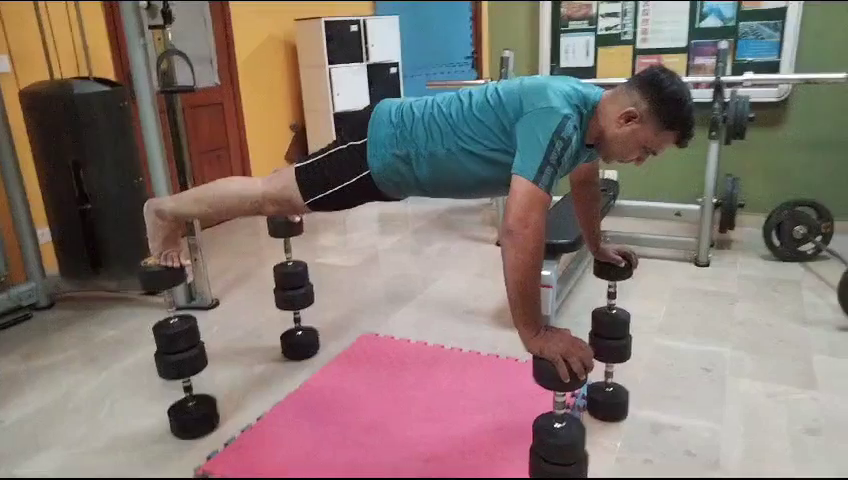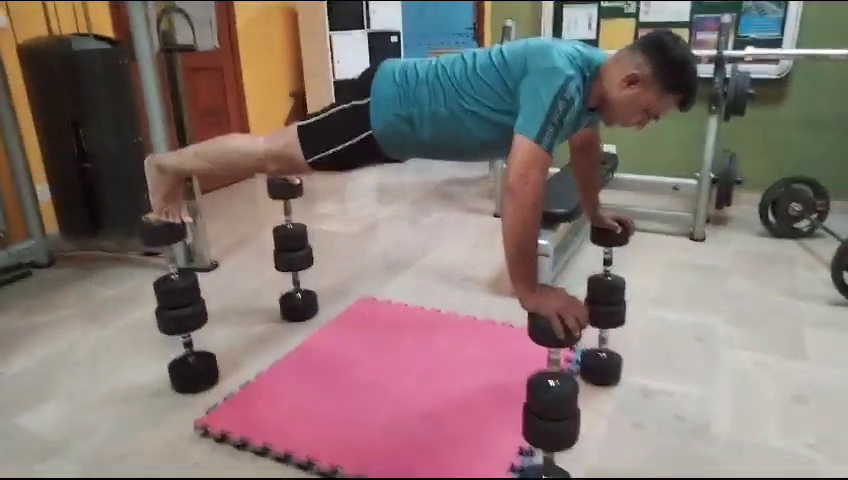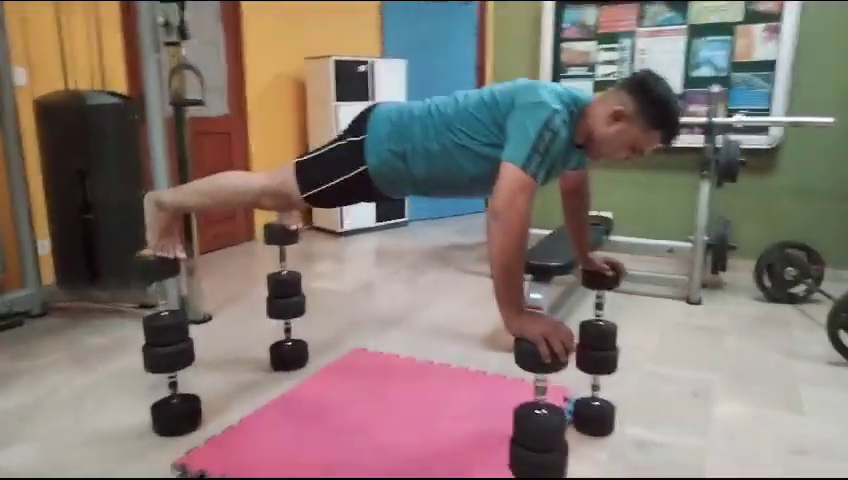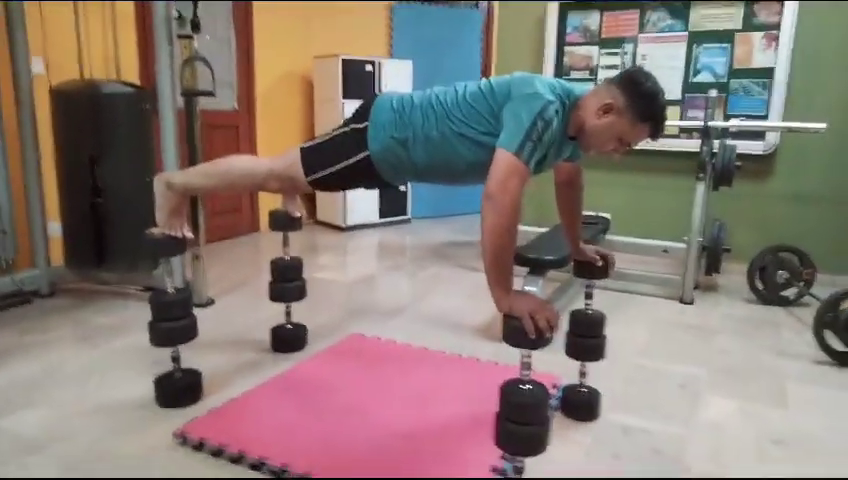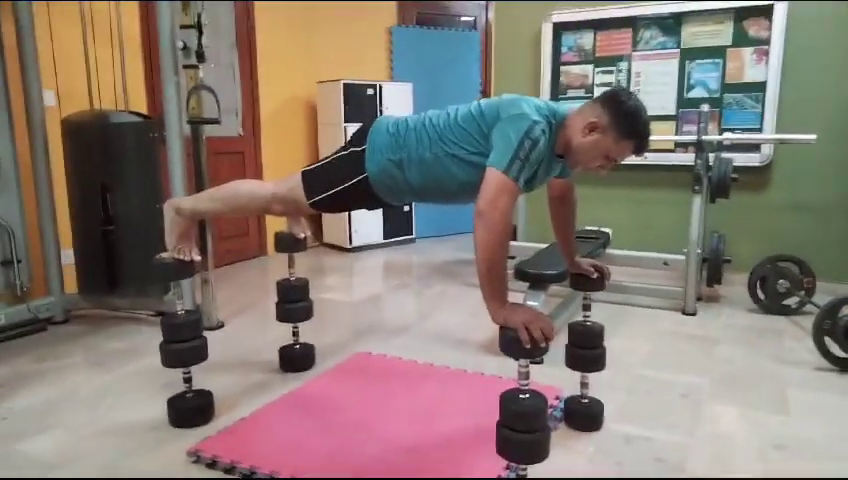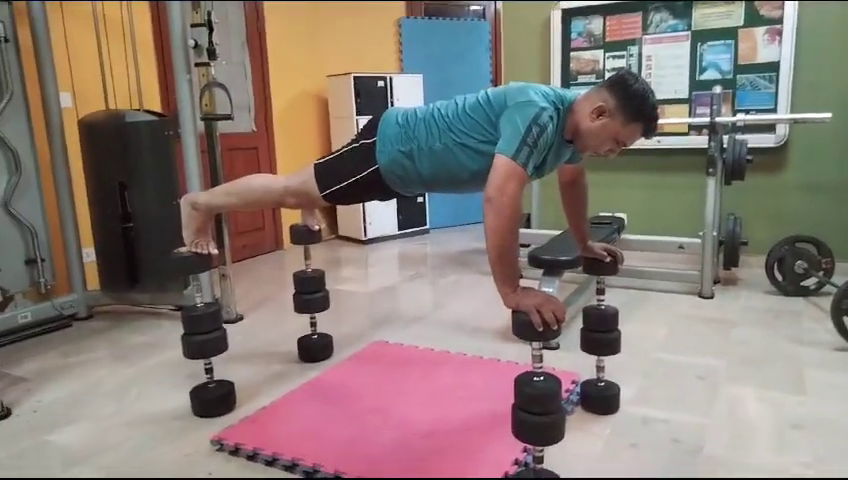
dt=0.4s
person 1, frame 1
left shoulder: (593, 109)
right shoulder: (558, 118)
left elbow: (584, 179)
right elbow: (522, 226)
left wrist: (597, 246)
right wrist: (533, 332)
left hip: (398, 146)
right hip: (387, 149)
right knee: (273, 196)
right ankle: (166, 209)
person 1, frame 2
left shoulder: (593, 74)
right shoulder: (561, 79)
left elbow: (584, 145)
right elbow: (522, 185)
left wrist: (594, 213)
right wrist: (528, 290)
left hip: (402, 109)
right hip: (390, 110)
right knee: (276, 154)
right ankle: (168, 165)
person 1, frame 3
left shoulder: (580, 121)
right shoulder: (547, 115)
left elbow: (574, 188)
right elbow: (507, 212)
left wrist: (584, 256)
right wrist: (515, 315)
left hip: (396, 156)
right hip: (384, 148)
right knee: (273, 189)
right ankle: (166, 202)
person 1, frame 4
left shoulder: (575, 116)
right shoulder: (542, 107)
left elbow: (568, 179)
right elbow: (500, 196)
left wrist: (576, 247)
right wrist: (504, 294)
left hip: (396, 146)
right hip: (385, 136)
right knee: (279, 171)
right ankle: (175, 183)
person 1, frame 5
left shoulder: (564, 135)
right shoulder: (531, 127)
left elbow: (561, 194)
right elbow: (491, 212)
left wrist: (572, 259)
right wrist: (500, 307)
left hip: (394, 167)
right hip: (381, 159)
right knee: (283, 194)
right ankle: (183, 208)
person 1, frame 6
left shoulder: (573, 121)
right shoulder: (538, 114)
left elbow: (571, 180)
right elbow: (499, 198)
left wrist: (585, 244)
right wrist: (511, 291)
left hip: (405, 159)
right hip: (393, 150)
right knee: (294, 189)
right ankle: (201, 203)
